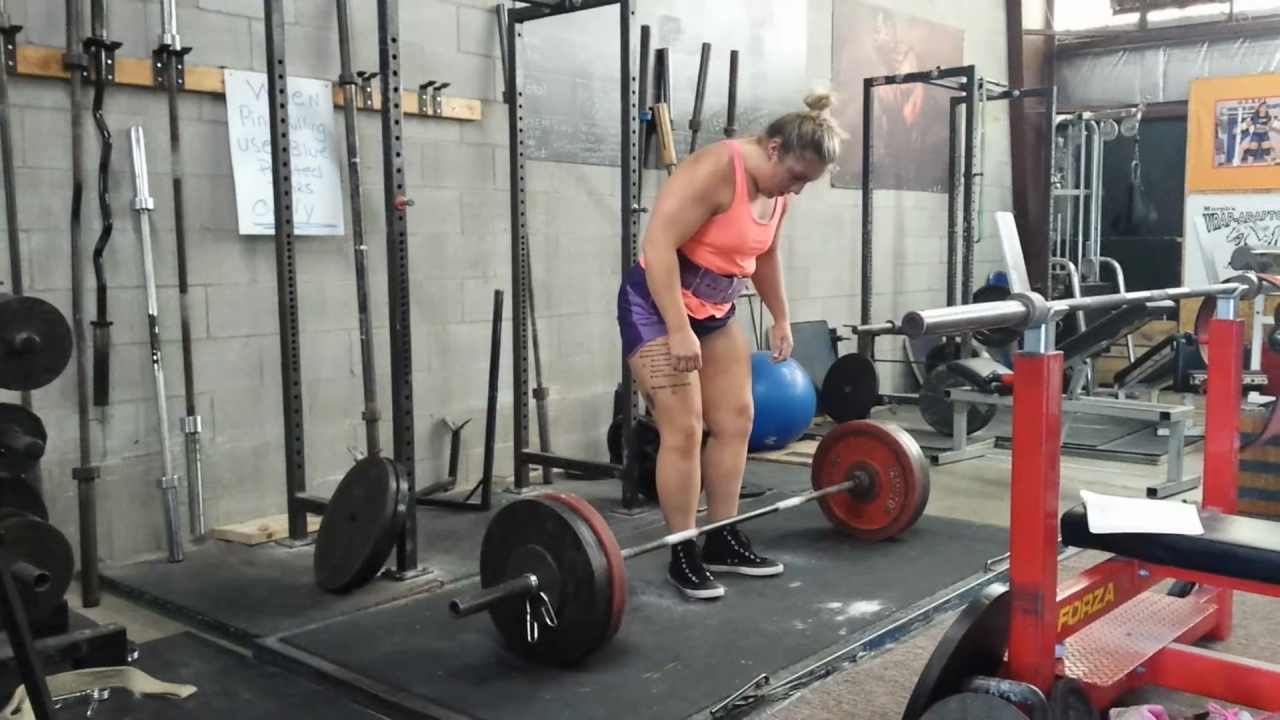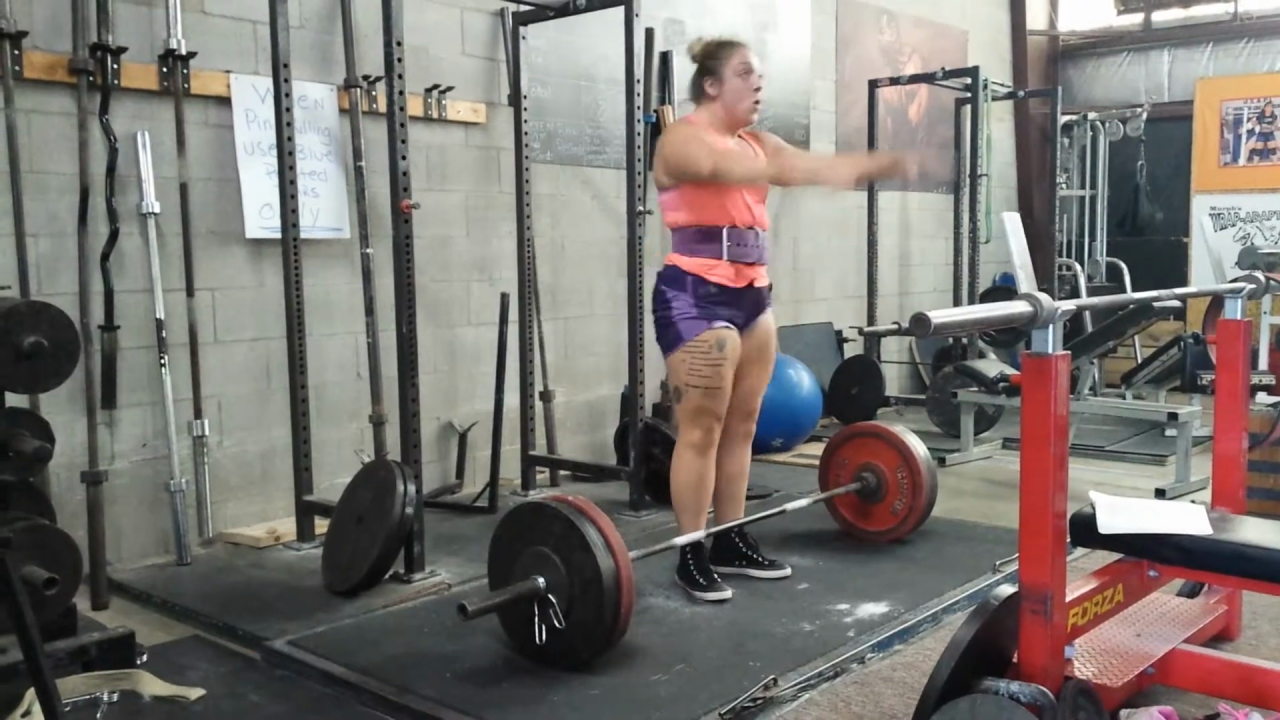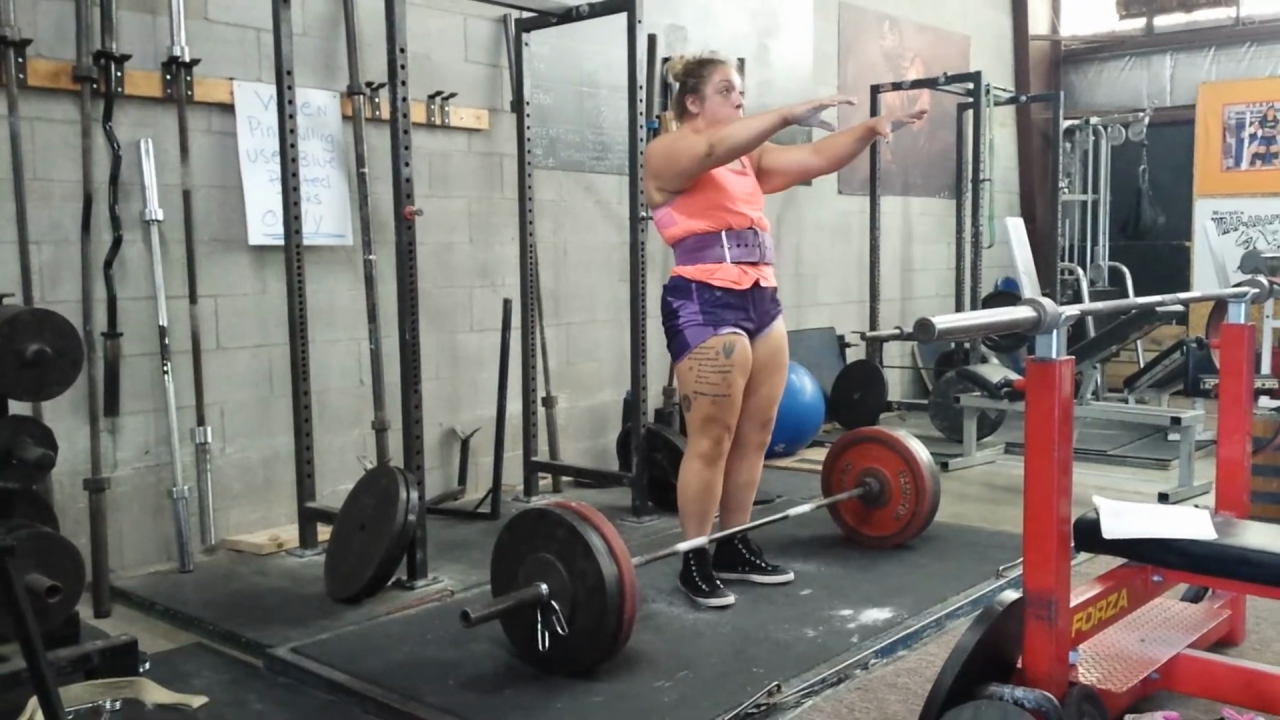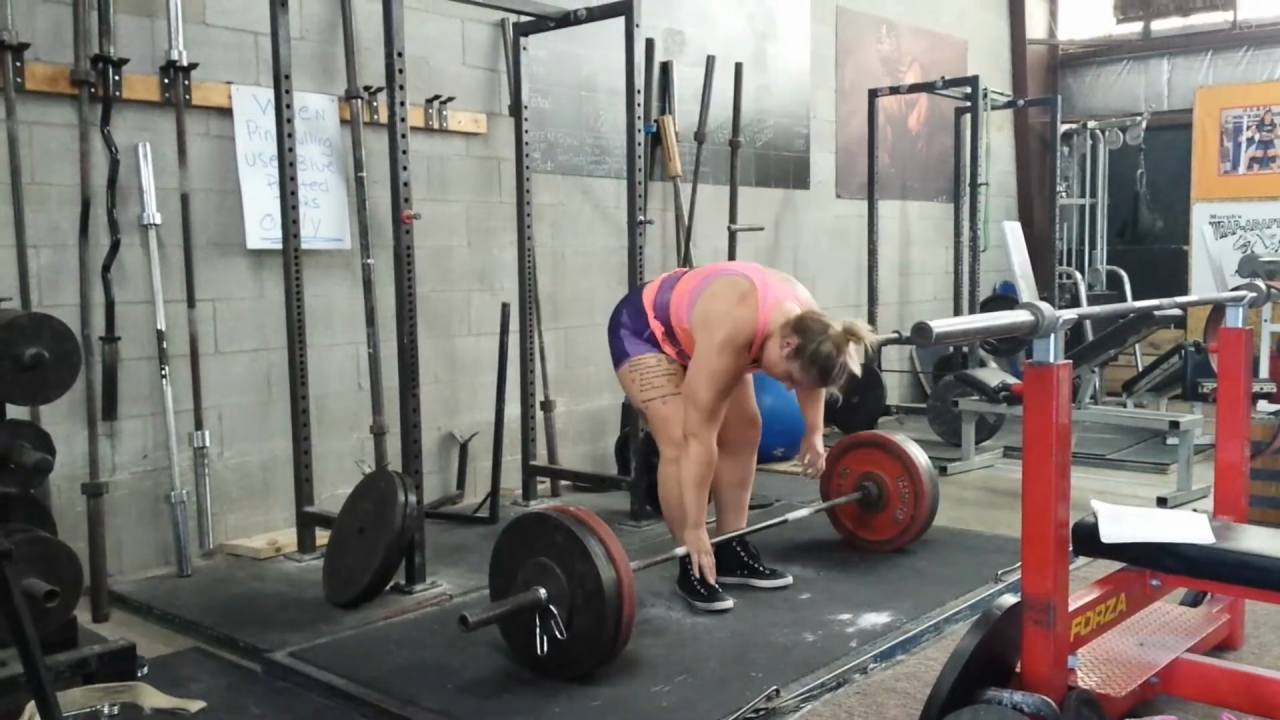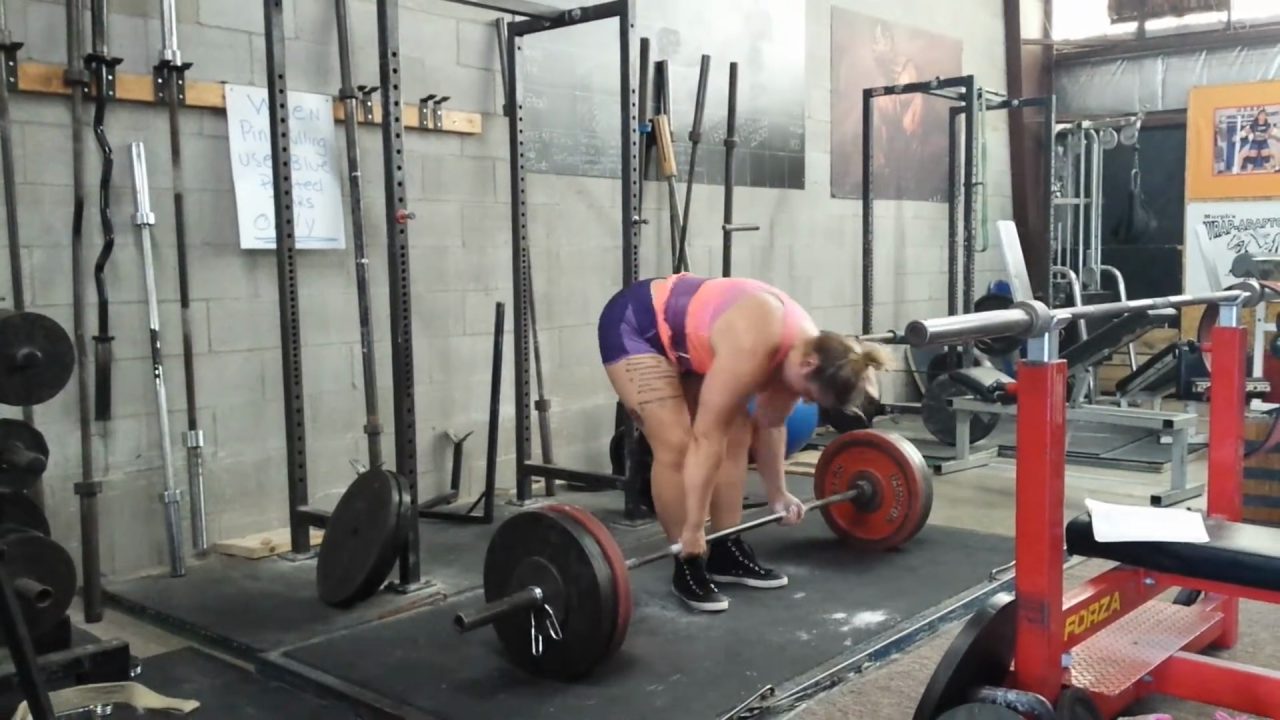
dt=1s
person 1, frame 1
left shoulder: (776, 187)
right shoulder: (714, 170)
right elbow: (659, 243)
left wrist: (781, 318)
right wrist: (679, 329)
left hip: (715, 311)
right hip: (657, 306)
left knee: (735, 420)
right knee: (683, 429)
left ankle: (723, 539)
right ankle: (683, 554)
person 1, frame 2
left shoulder: (756, 141)
right shoulder: (683, 137)
left elbow: (820, 167)
right elbow: (725, 167)
left wrist: (883, 165)
right wrist: (806, 173)
left hip: (751, 295)
right hip: (694, 295)
left knee: (741, 425)
right knee: (701, 429)
left ankle: (730, 542)
right ankle: (691, 555)
person 1, frame 3
left shoulder: (747, 156)
right shoulder: (667, 153)
left elbow: (815, 159)
right elbow: (714, 149)
left wrist: (870, 129)
right wrist: (789, 115)
left hip: (762, 300)
right hip: (704, 304)
left knee: (754, 435)
right knee: (711, 439)
left ankle: (735, 547)
right ankle: (694, 561)
person 1, frame 4
left shoulder: (806, 321)
right shoulder: (730, 331)
left elbow: (811, 378)
right elbow: (698, 436)
left wrist: (814, 433)
right wrist: (695, 530)
left hip: (690, 331)
right hip: (643, 331)
left knee: (744, 432)
right knee: (678, 443)
left ankle: (732, 552)
right ankle: (691, 567)
person 1, frame 5
left shoulder: (805, 345)
right shoulder: (753, 346)
left elbow: (770, 425)
right elbow: (707, 437)
left wrist: (778, 494)
right wrist: (694, 528)
left hip: (687, 337)
right hip: (638, 327)
left knee: (737, 435)
right knee: (675, 446)
left ankle: (726, 552)
right ankle: (688, 564)
